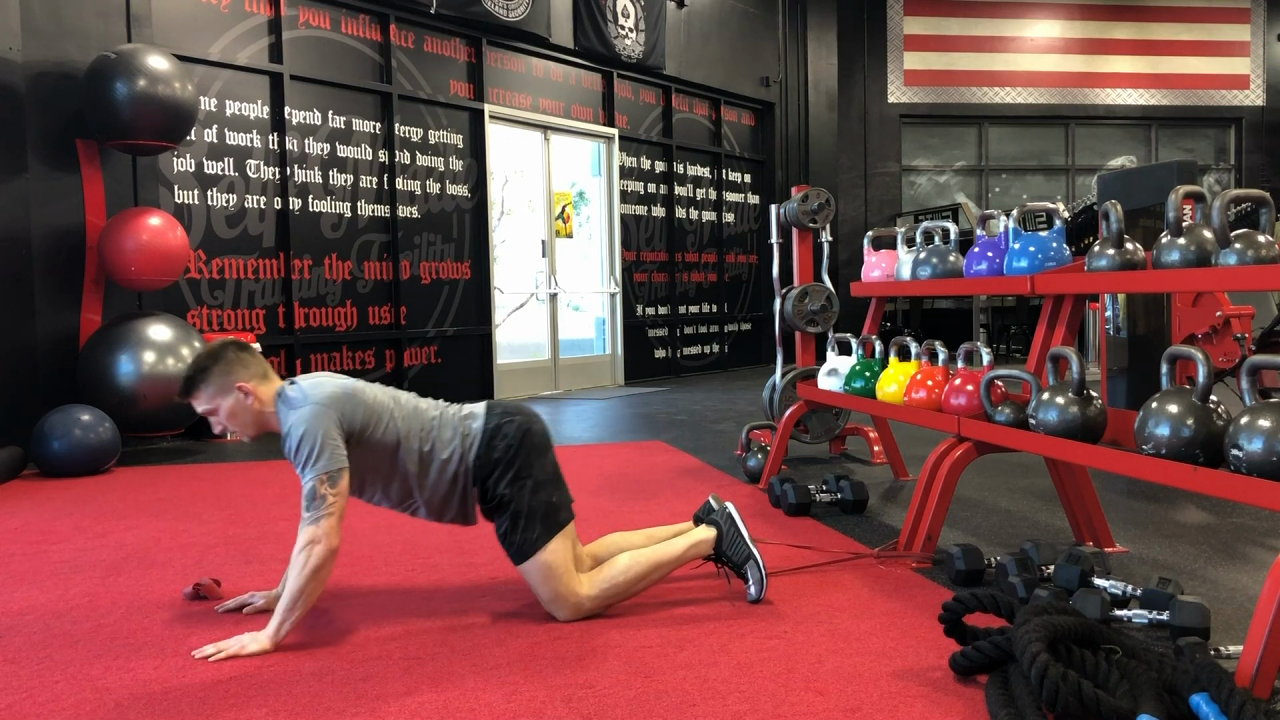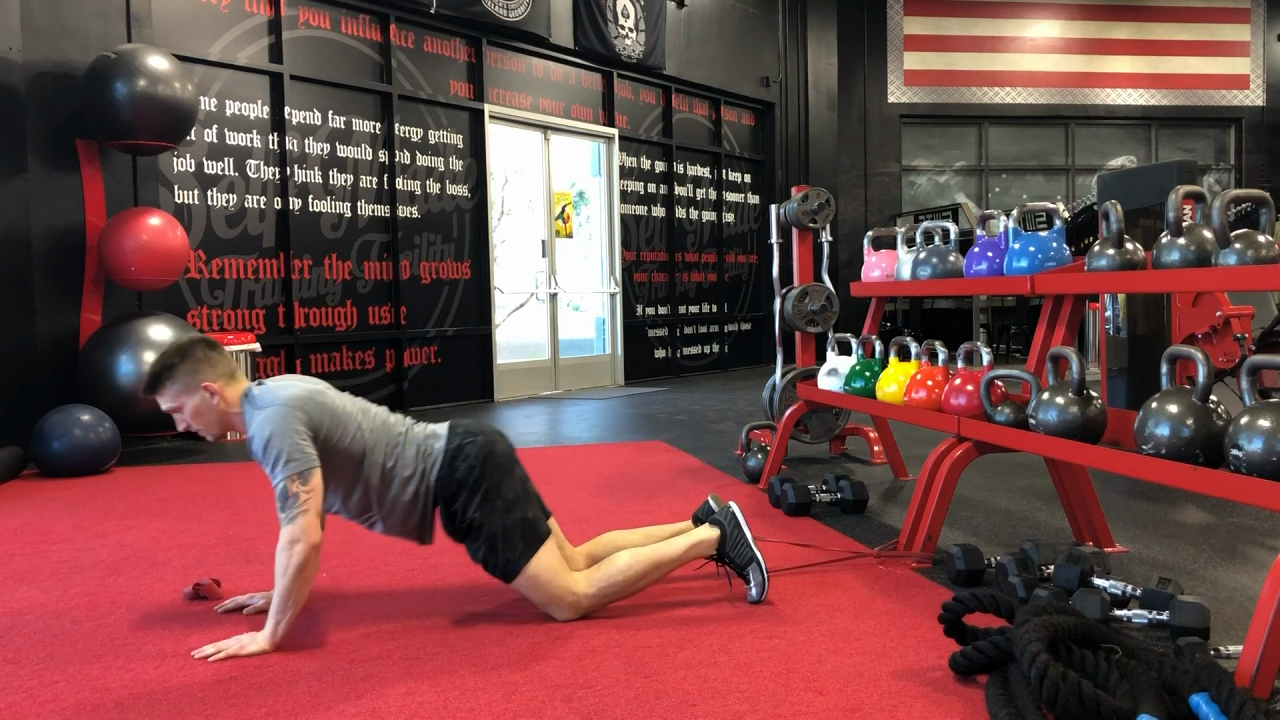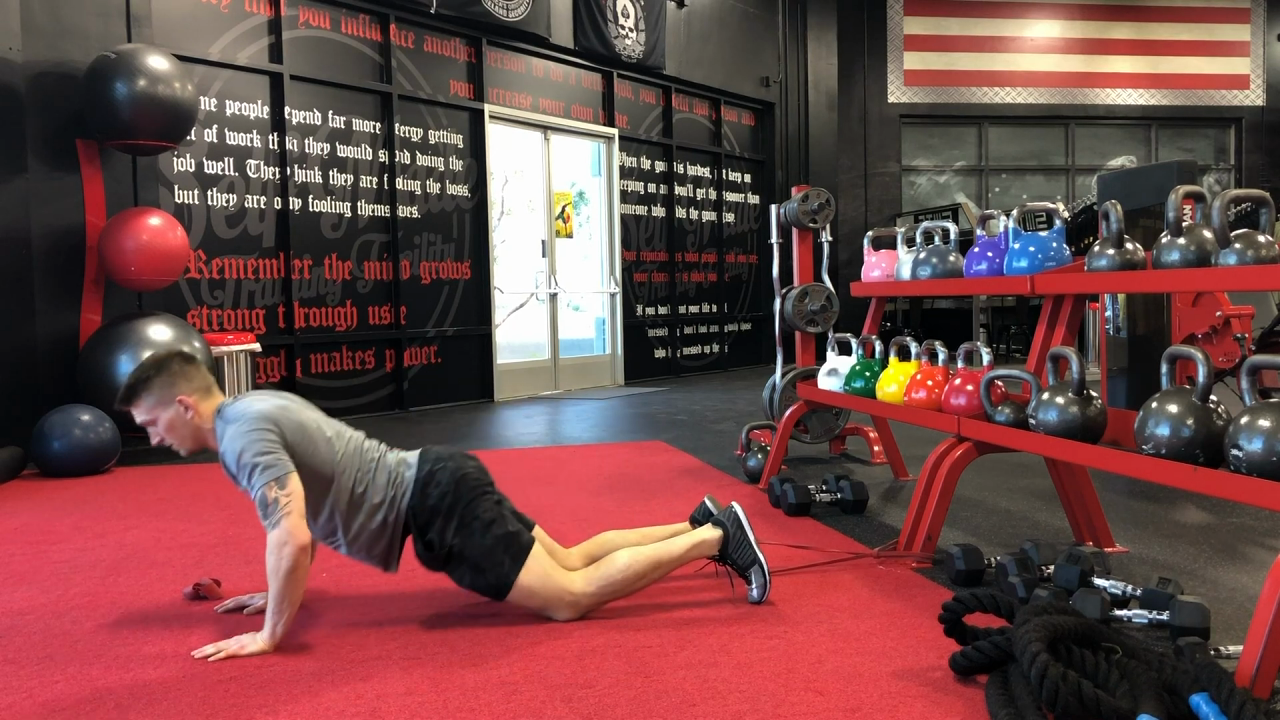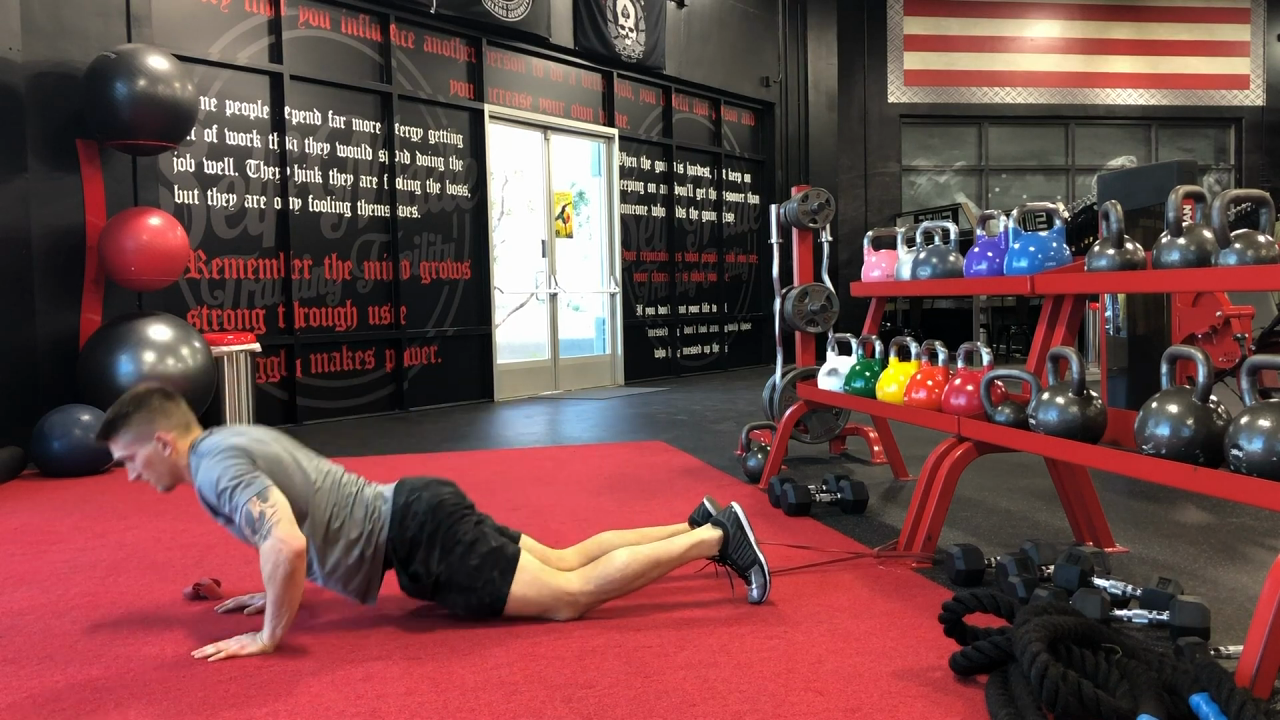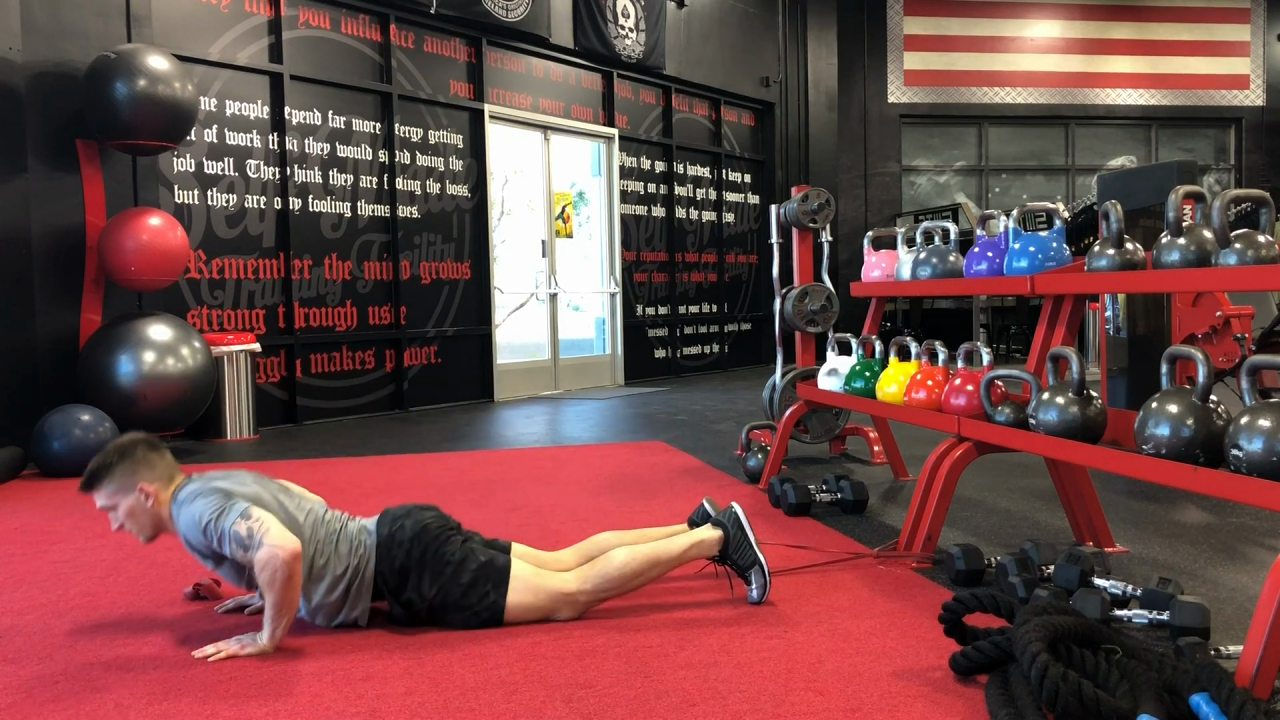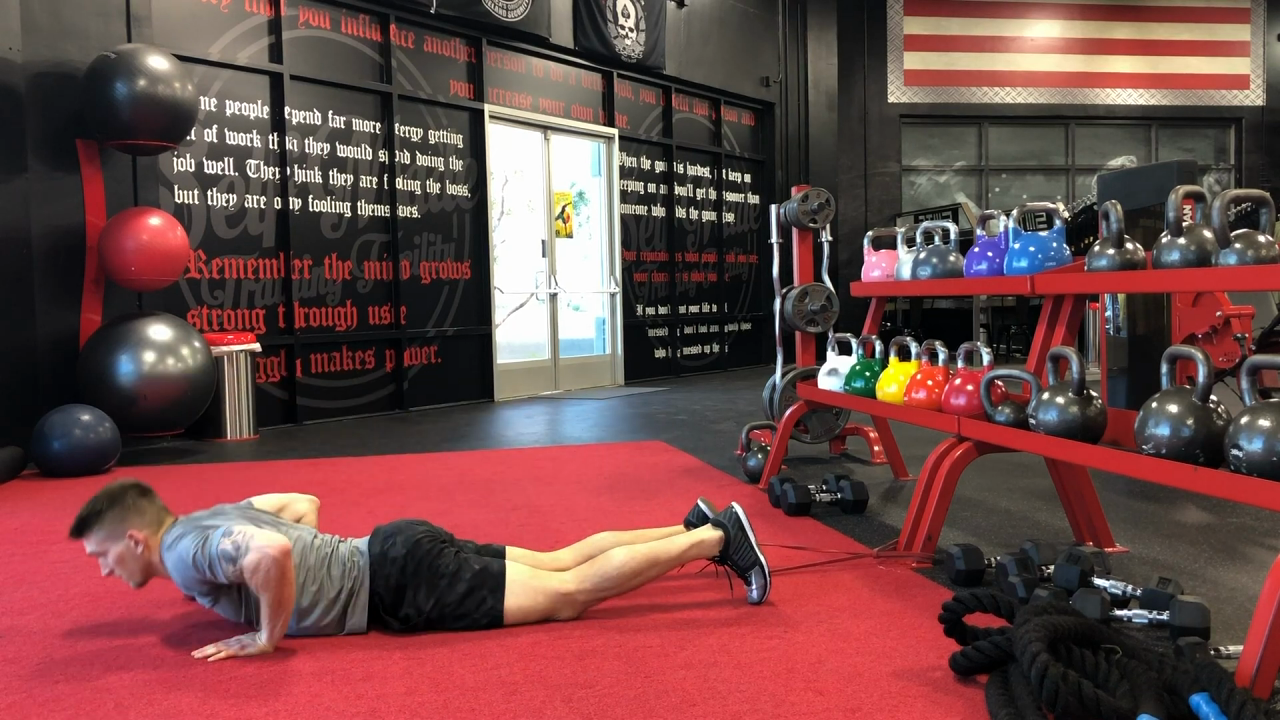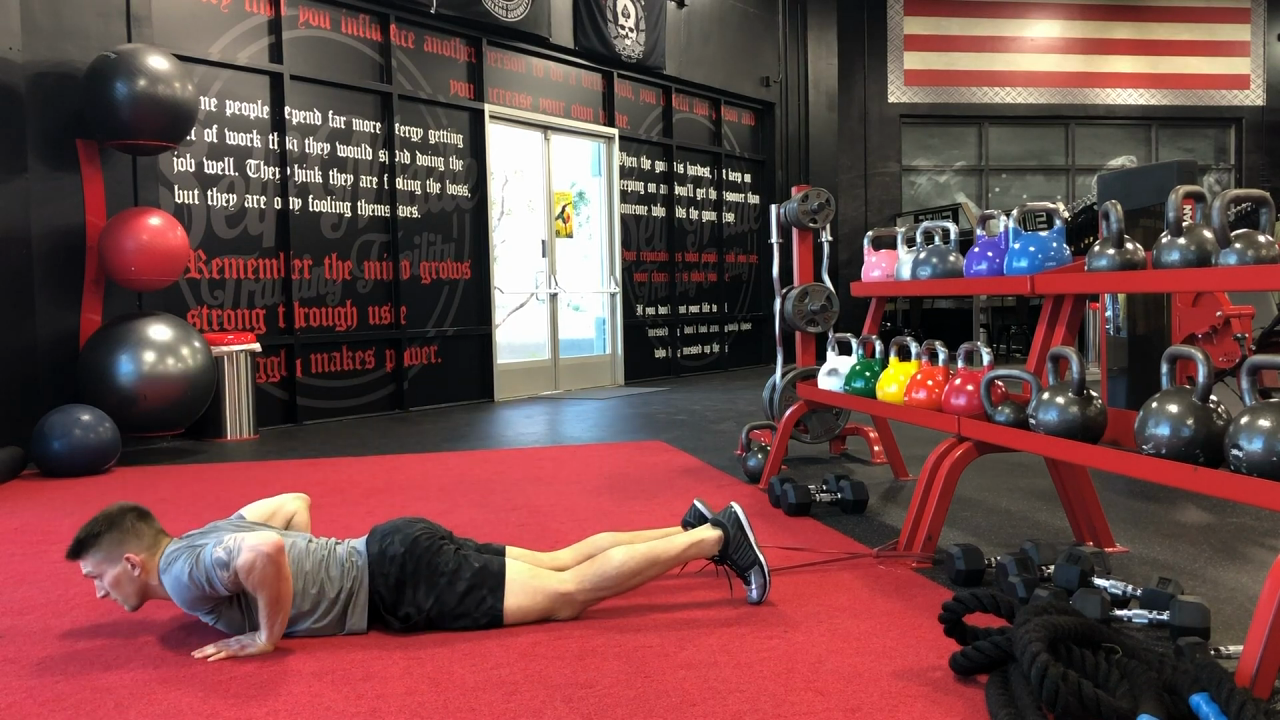
dt=0.2s
person 1, frame 1
left shoulder: (306, 418)
right shoulder: (304, 397)
left elbow: (321, 542)
right elbow: (316, 517)
left wrist: (273, 633)
right wrist: (283, 592)
left hip: (500, 451)
right hip: (497, 444)
left knee: (573, 600)
right knee: (577, 566)
left ankle: (712, 539)
right ankle: (703, 525)
person 1, frame 2
left shoulder: (270, 420)
right shoulder: (277, 396)
left elbow: (304, 537)
right elbow: (315, 507)
left wrist: (273, 633)
right wrist: (282, 591)
left hip: (463, 472)
right hip: (461, 462)
left knee: (572, 598)
right knee: (573, 564)
left ankle: (713, 539)
right ankle: (703, 524)
person 1, frame 3
left shoulder: (240, 435)
right shoulder: (256, 409)
left elbow: (295, 539)
right elbow: (307, 510)
left wrist: (271, 633)
right wrist: (279, 590)
left hip: (437, 503)
right hip: (434, 484)
left knee: (574, 596)
right knee: (571, 563)
left ankle: (714, 539)
right ankle: (701, 524)
person 1, frame 4
left shoulder: (212, 466)
right shoulder: (234, 441)
left elbow: (289, 546)
left wrist: (270, 634)
right wrist: (275, 591)
left hip: (418, 536)
right hip: (415, 513)
left knee: (574, 594)
right knee: (569, 564)
left ankle: (714, 541)
right ankle: (702, 525)
person 1, frame 5
left shoulder: (194, 511)
right shoulder: (217, 486)
left elbow: (284, 551)
left wrist: (270, 635)
right wrist: (266, 592)
left hip: (407, 566)
right hip: (403, 539)
left knee: (572, 593)
right knee: (565, 563)
left ankle: (715, 540)
right ankle: (700, 525)
person 1, frame 6
left shoulder: (185, 556)
right shoulder: (212, 523)
left elbow: (271, 553)
right elbow: (305, 503)
left wrist: (268, 635)
left hip: (403, 582)
right hip: (400, 554)
left knee: (569, 594)
right knee: (563, 562)
left ankle: (715, 540)
right ankle: (698, 525)
person 1, frame 7
left shoulder: (183, 575)
right shoulder: (205, 540)
left elbow: (264, 551)
right elbow: (296, 500)
left wrist: (268, 635)
left hip: (401, 578)
right hip: (397, 553)
left knee: (569, 593)
right knee: (561, 562)
left ankle: (714, 537)
right ankle: (695, 528)
